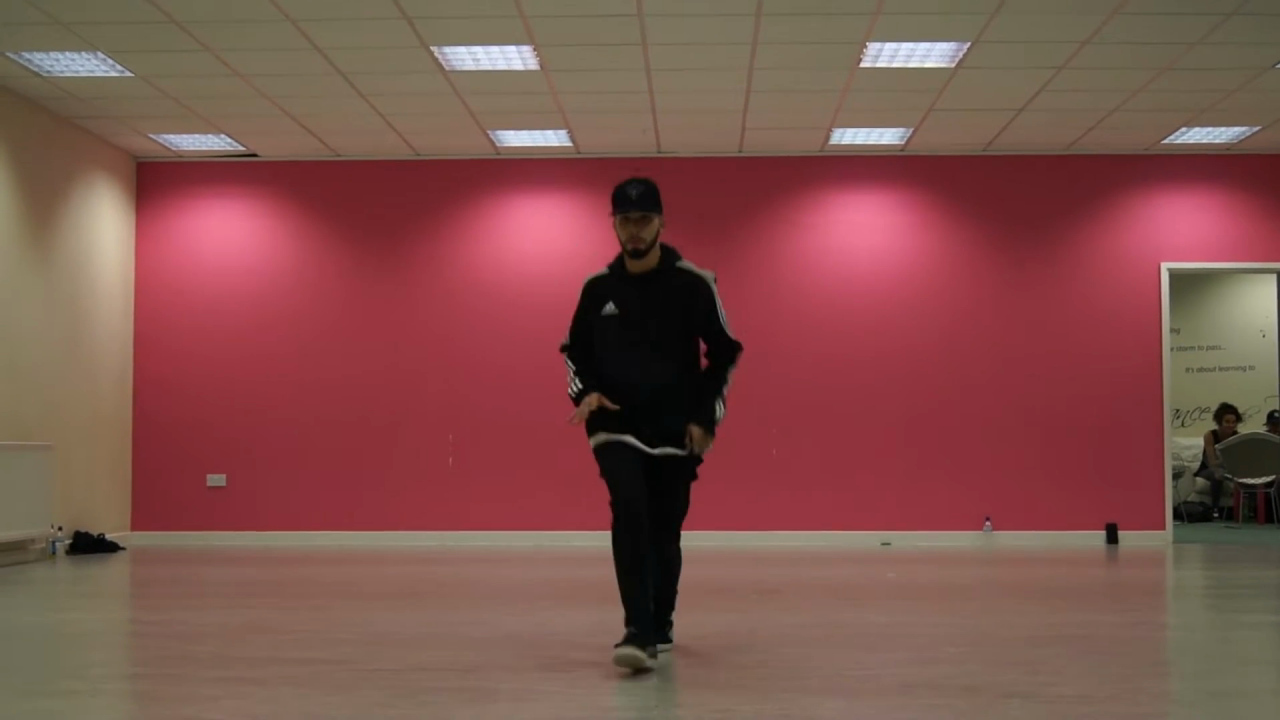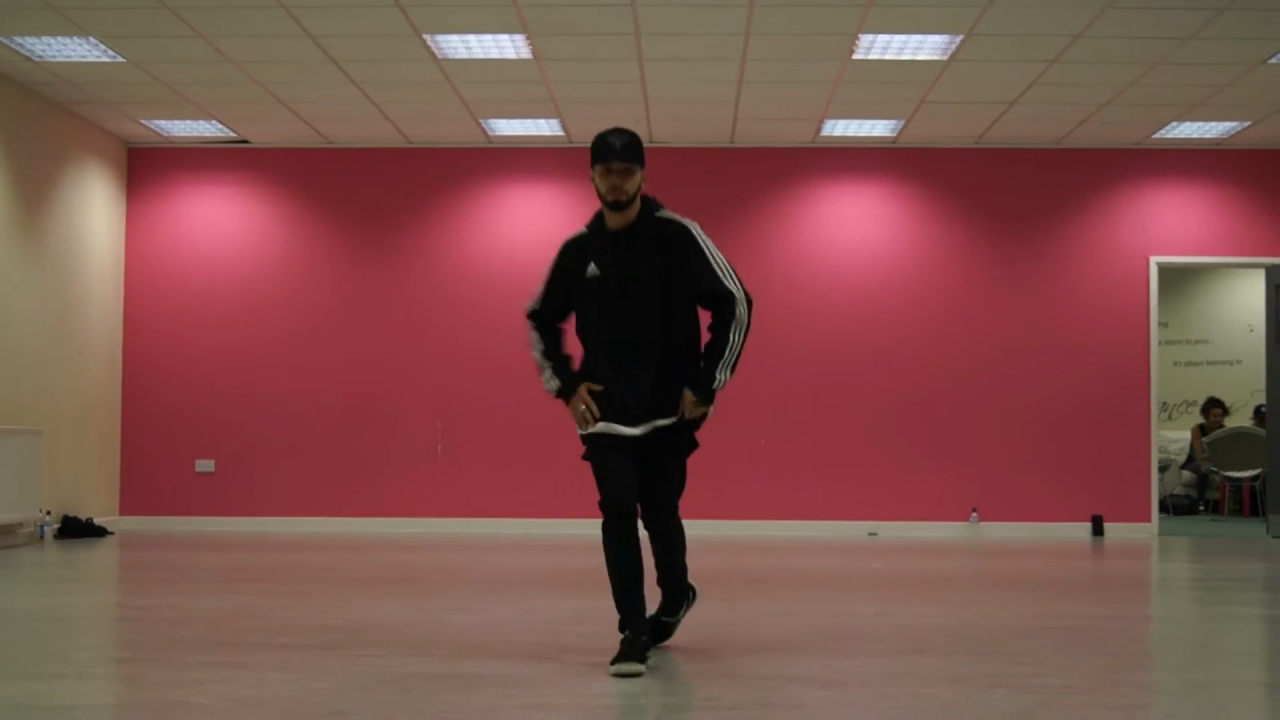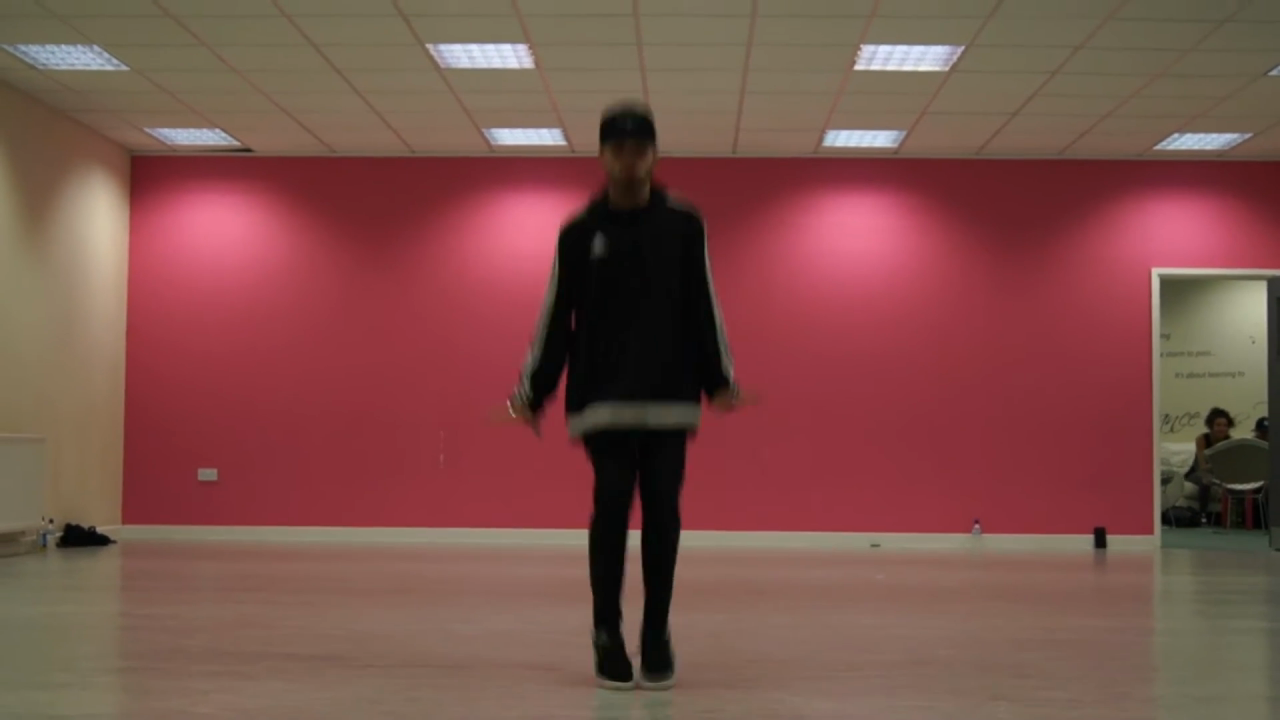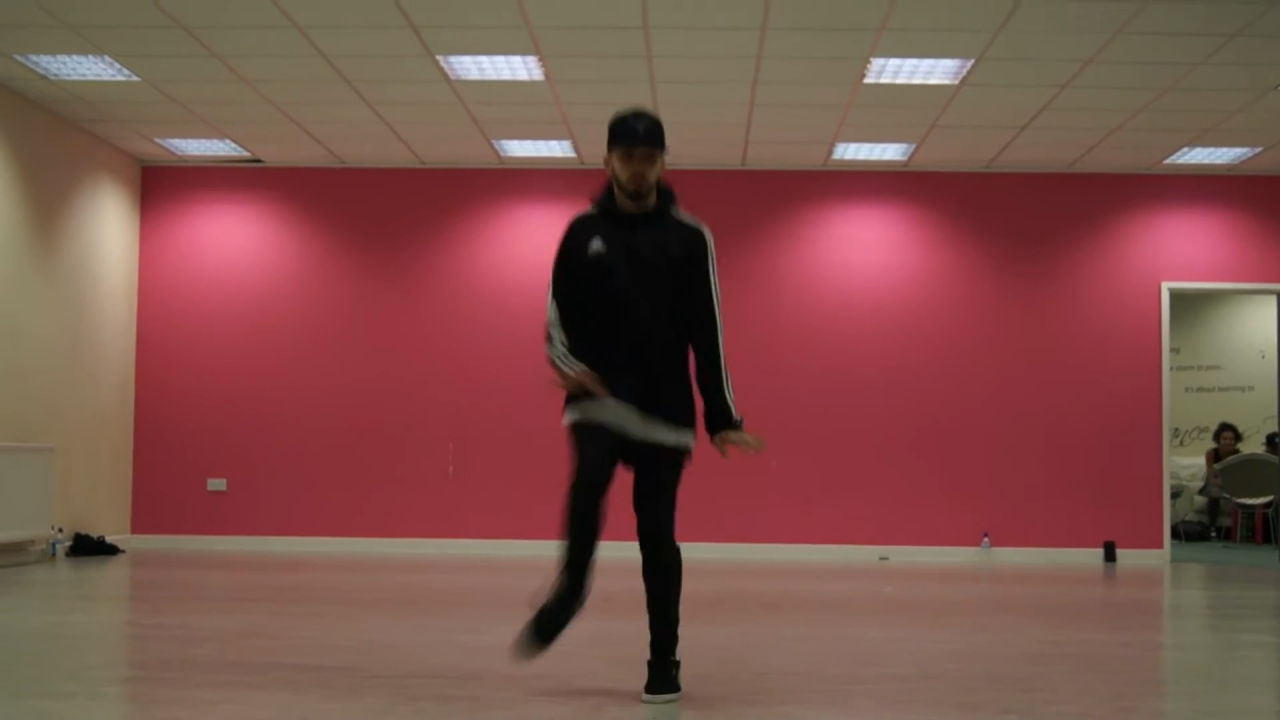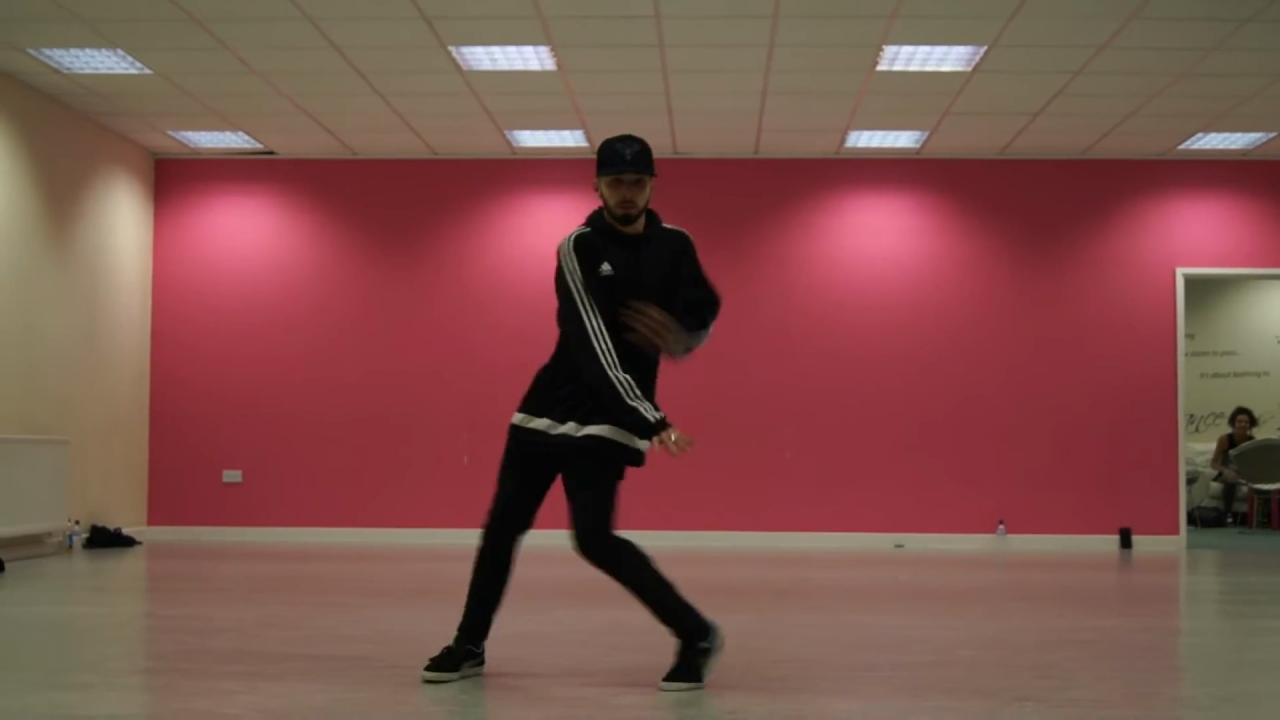
dt=0.4s
person 1, frame 1
left shoulder: (694, 283)
right shoulder: (596, 289)
left elbow: (725, 354)
right elbow: (575, 351)
left wrist: (706, 416)
right wrist: (585, 391)
left hip: (676, 434)
right hip: (616, 431)
left knee: (664, 532)
right knee: (628, 514)
left ankle: (660, 622)
right ankle: (637, 630)
person 1, frame 2
left shoulder: (677, 234)
right shoulder: (576, 250)
left elbow: (733, 304)
right elbow: (541, 320)
left wrist: (708, 384)
right wrist: (564, 382)
left hip: (670, 407)
right hip: (606, 410)
left knee: (659, 510)
right knee: (618, 513)
left ankle: (675, 588)
right ankle: (635, 633)
person 1, frame 3
left shoulder: (684, 226)
right shoulder: (577, 232)
left elbow: (702, 309)
right elbow: (556, 317)
left wrist: (720, 382)
right wrist: (531, 394)
left hip: (667, 395)
right hip: (602, 397)
left knee: (663, 509)
right knee: (612, 507)
left ankle: (655, 635)
right ankle: (608, 635)
person 1, frame 4
left shoulder: (689, 235)
right shoulder: (584, 232)
left elbow: (706, 328)
right elbow: (559, 313)
left wrist: (723, 414)
right wrist: (568, 362)
left hip: (662, 406)
right hip: (599, 400)
left knee: (656, 530)
right knee: (587, 490)
left ankle: (665, 660)
right ankle: (567, 594)
person 1, frame 5
left shoulder: (673, 246)
right shoulder: (578, 247)
left elbow: (704, 307)
right elbow: (596, 340)
left wrist: (677, 335)
right wrist: (651, 419)
left hip: (615, 416)
right hip: (546, 409)
left knee: (592, 536)
right knee: (504, 523)
left ankle: (695, 635)
right ankle: (469, 644)
